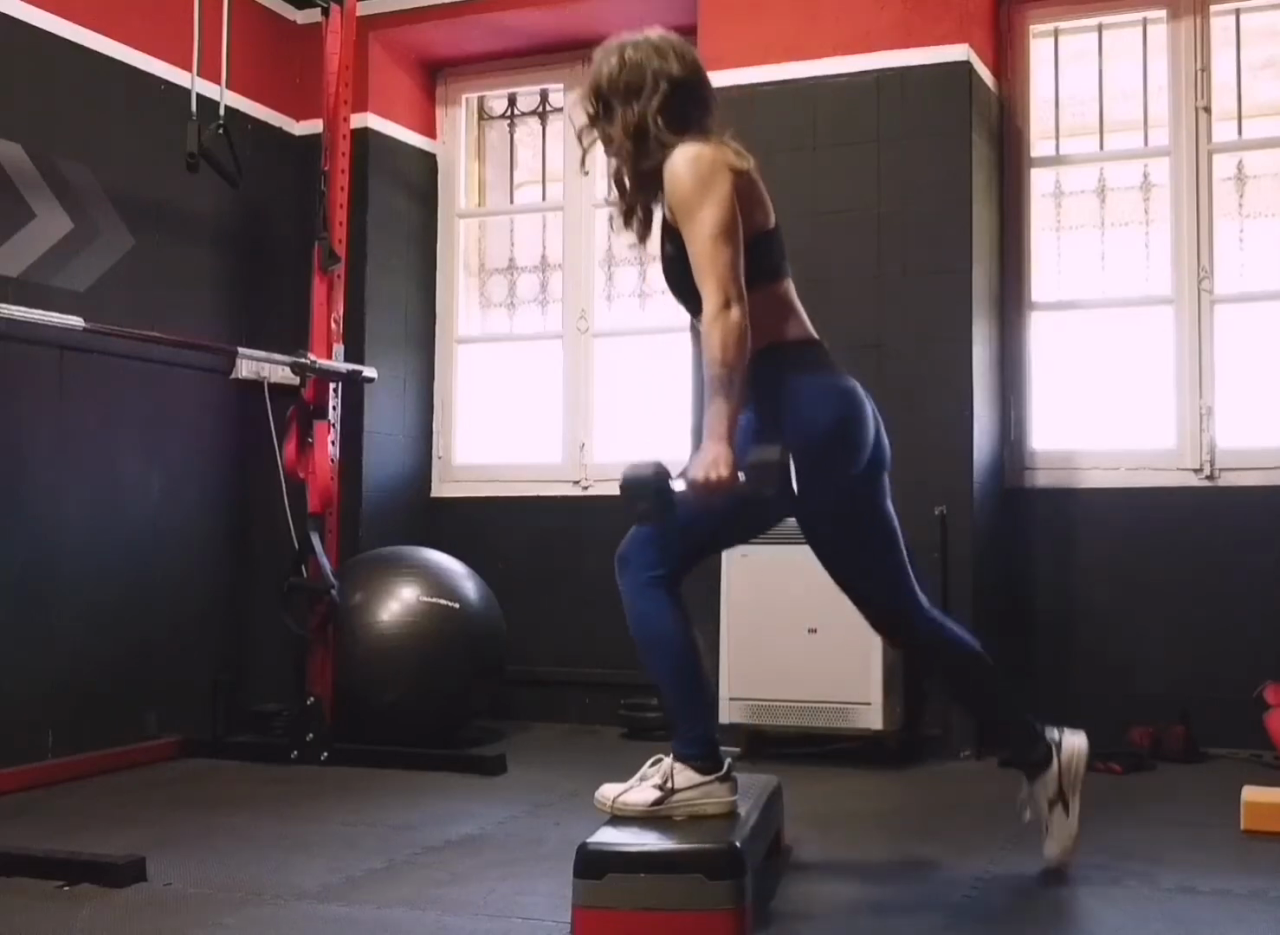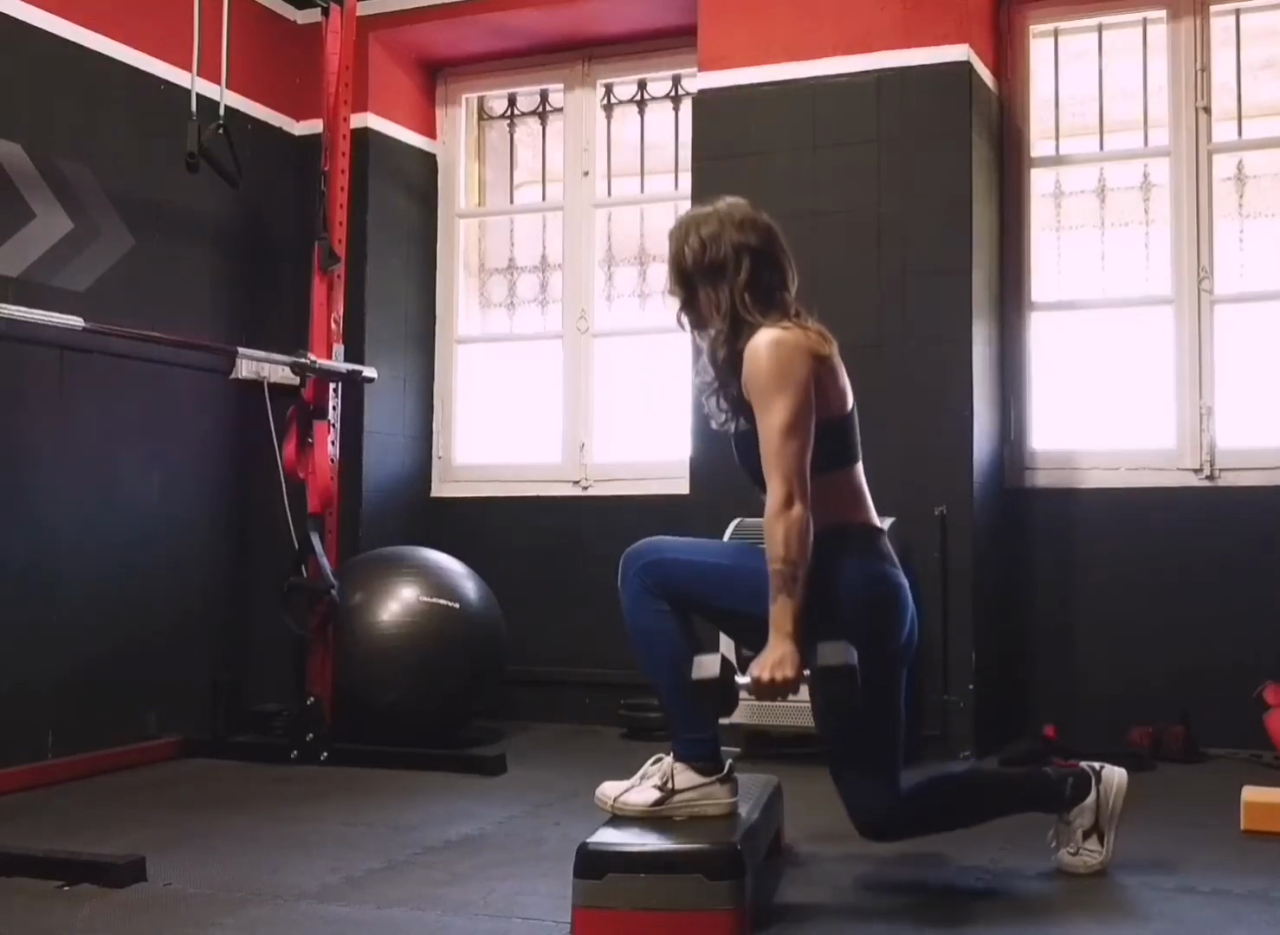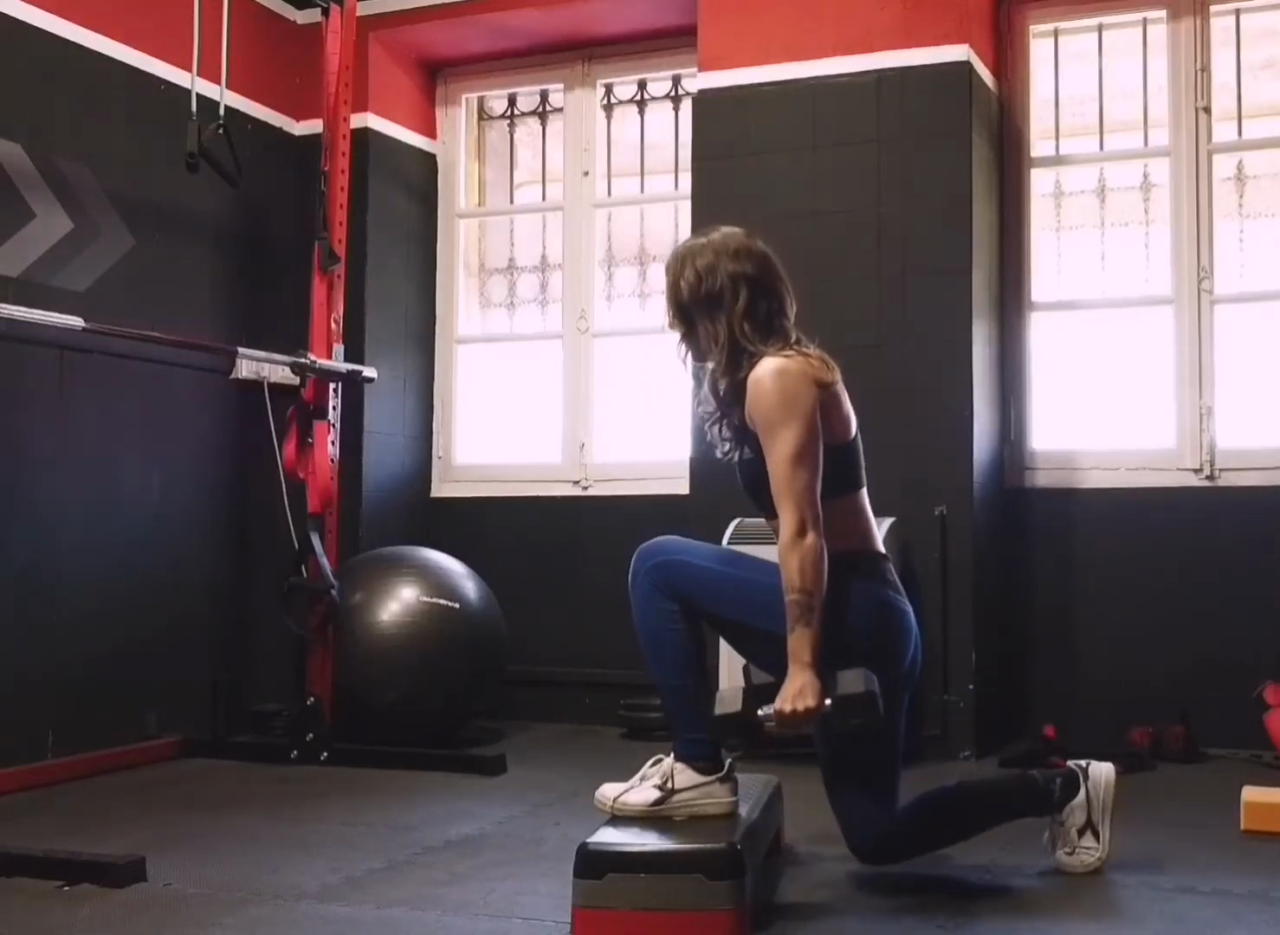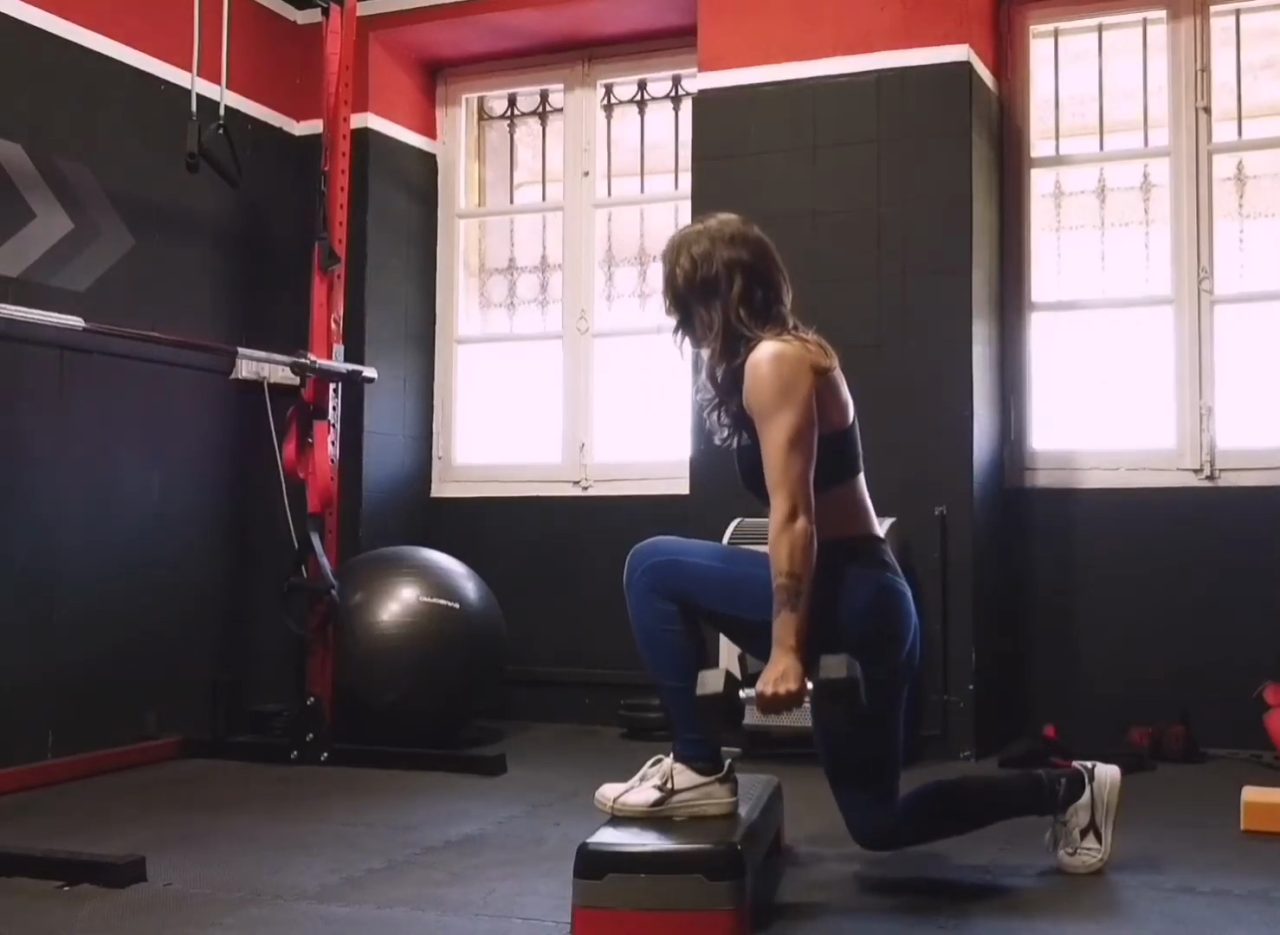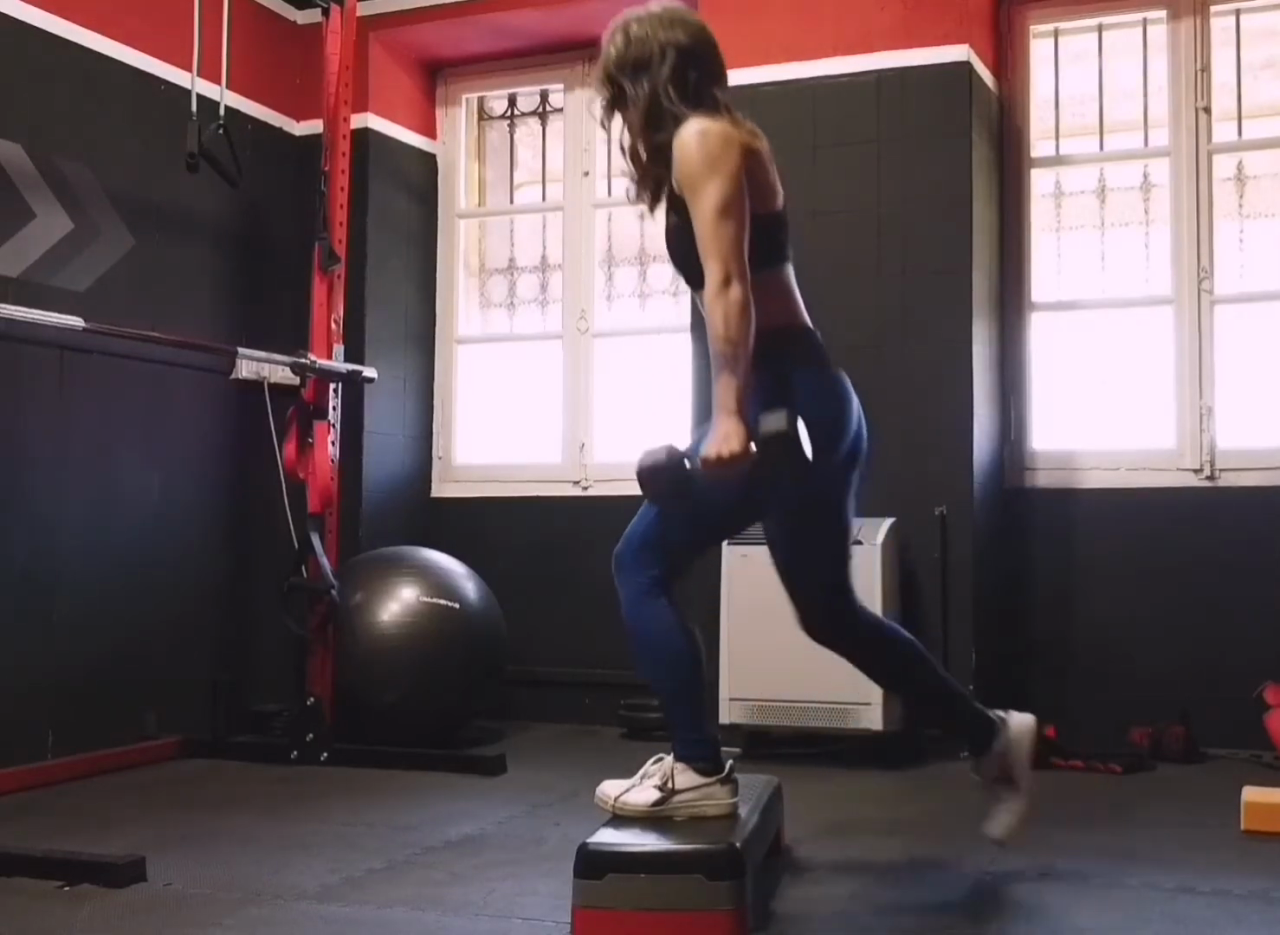
dt=0.5s
person 1, frame 1
left shoulder: (690, 162)
right shoulder: (702, 165)
left elbow: (726, 314)
left wrist: (717, 438)
right wrist: (730, 426)
left hip: (801, 409)
right hip: (825, 409)
left knee: (648, 566)
right knee: (902, 613)
left ankle: (694, 773)
right ankle: (1045, 754)
person 1, frame 2
left shoulder: (772, 347)
right shoulder: (789, 340)
left elbow: (788, 504)
left wrist: (781, 636)
left hip: (843, 586)
right hip: (859, 584)
left knee: (648, 571)
right knee: (882, 808)
left ankle: (697, 772)
right ankle: (1075, 788)
person 1, frame 3
left shoulder: (775, 376)
right shoulder: (786, 368)
left elbow: (802, 531)
left wrist: (802, 666)
left hip: (850, 611)
right hip: (860, 607)
left knee: (660, 568)
right knee: (877, 835)
left ankle: (697, 772)
right ankle: (1065, 788)
person 1, frame 4
left shoulder: (773, 361)
right shoulder: (787, 353)
left elbow: (793, 519)
left wrist: (784, 651)
right wrist: (791, 637)
left hip: (849, 599)
right hip: (859, 595)
left knee: (655, 569)
right knee: (880, 822)
left ankle: (697, 771)
right ankle: (1070, 787)
person 1, frame 5
left shoulder: (701, 138)
right shoulder: (718, 141)
left elbow: (729, 290)
left wrist: (726, 420)
right wrist: (732, 414)
left hip: (779, 400)
right hip: (813, 400)
left knee: (642, 565)
right knee: (829, 611)
left ankle: (696, 773)
right ankle: (990, 736)
